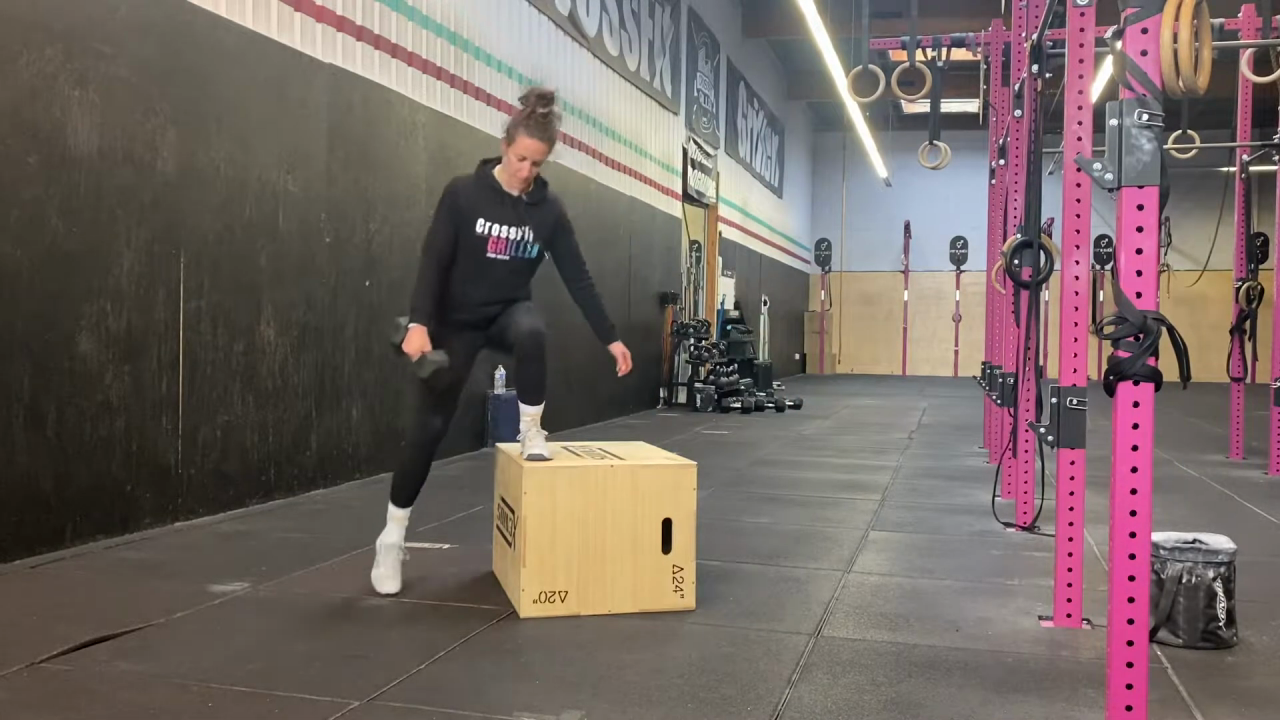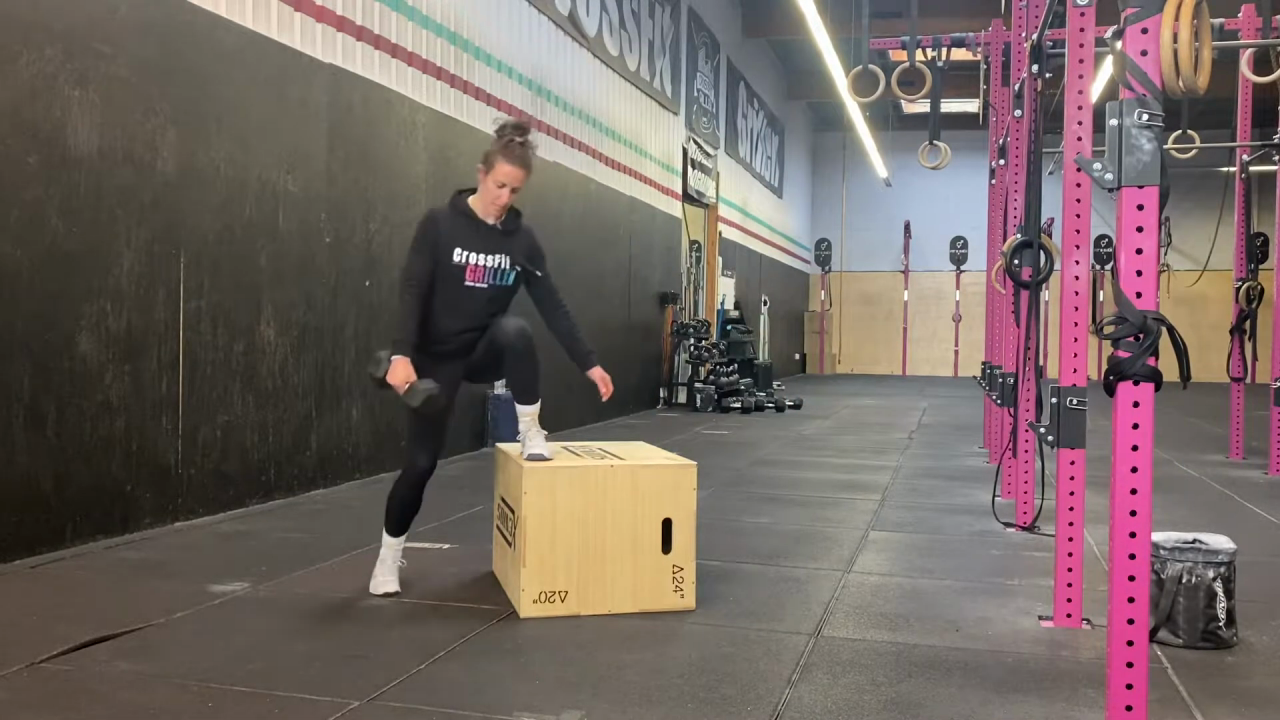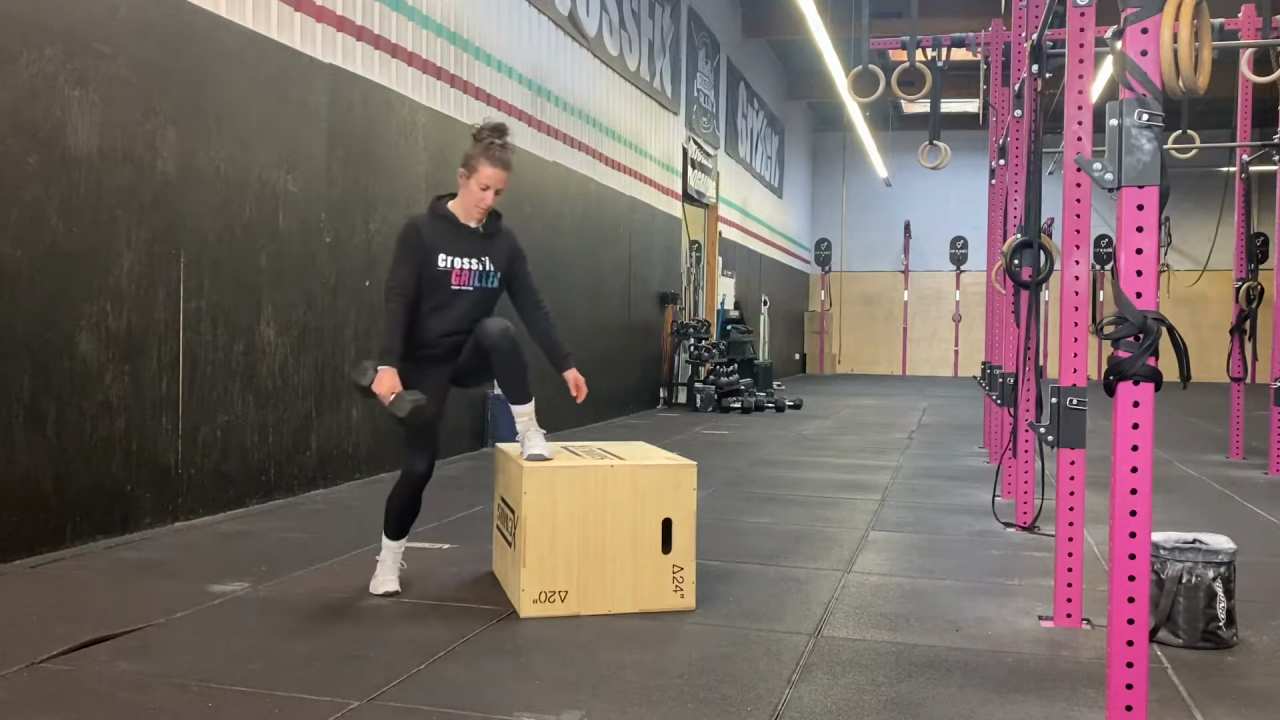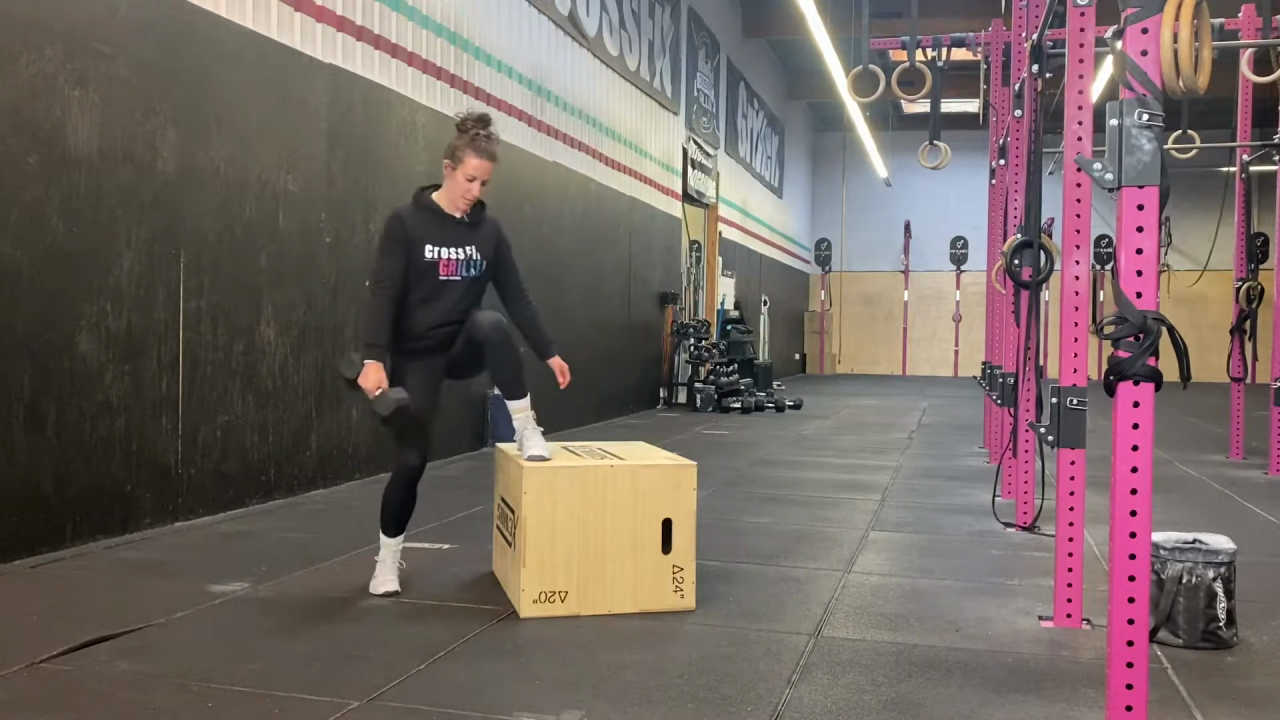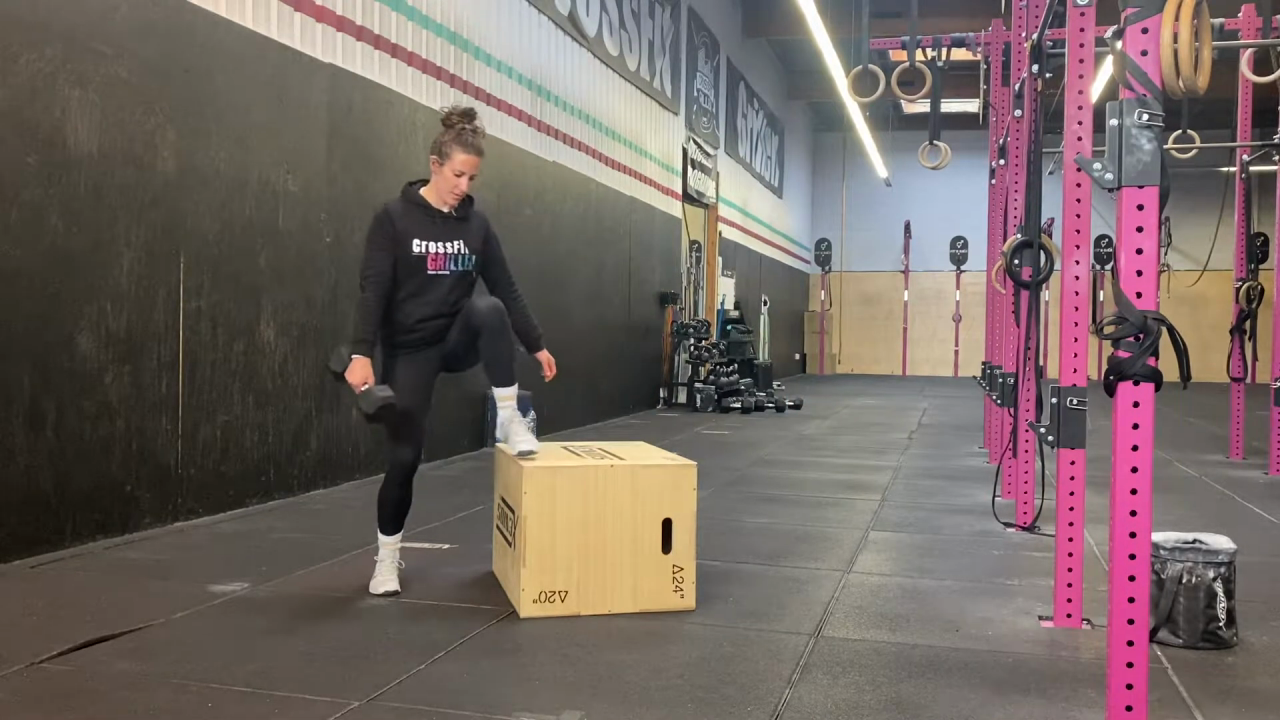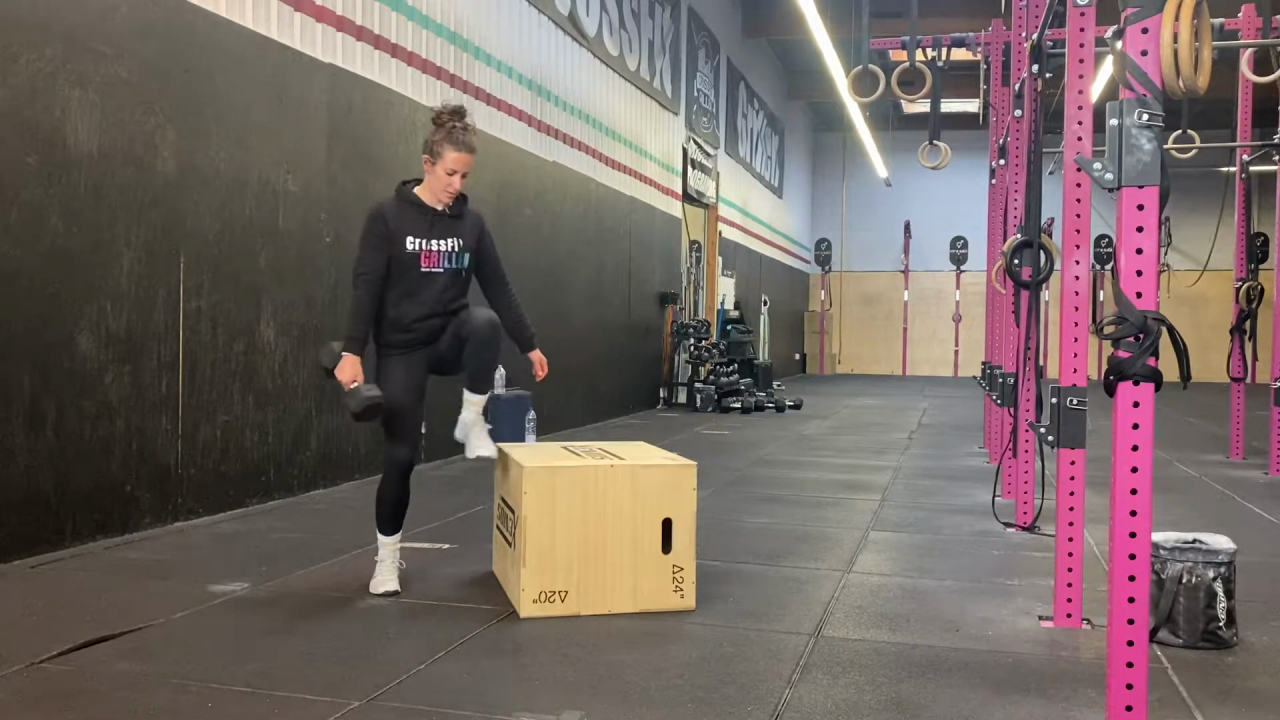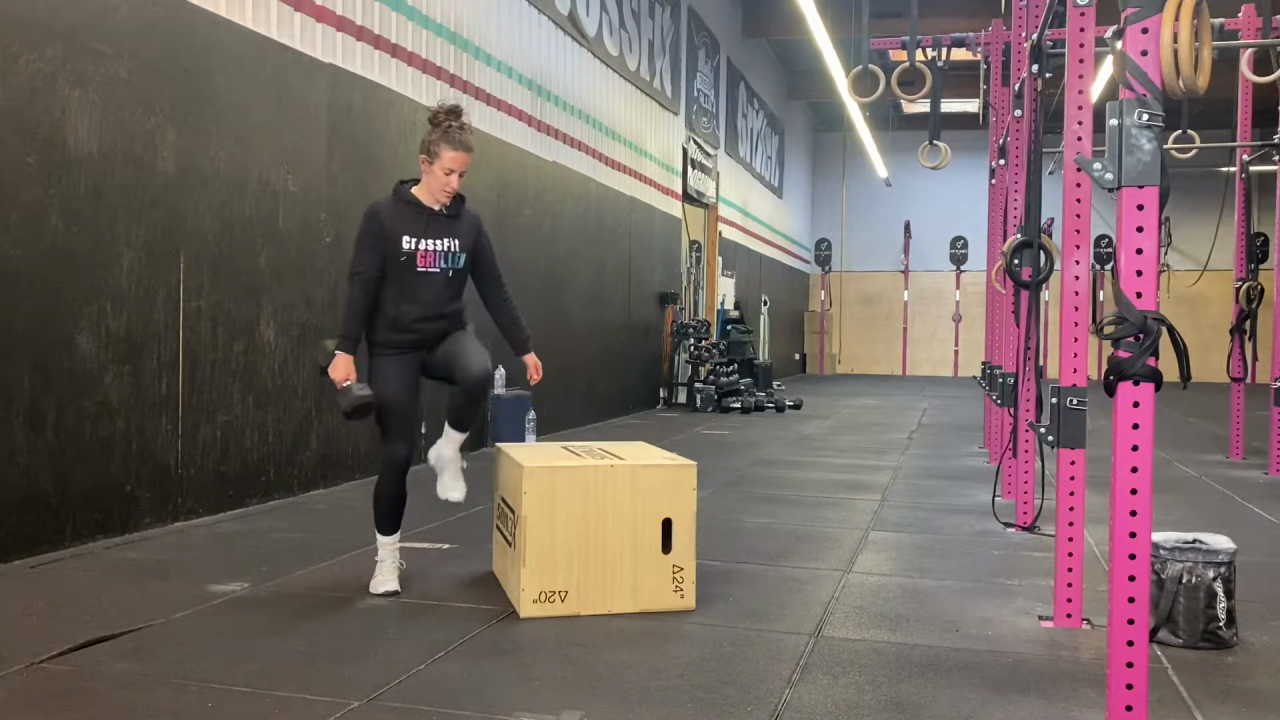
dt=0.1s
person 1, frame 1
left shoulder: (548, 209)
right shoulder: (463, 193)
left elbow: (578, 278)
right elbow: (433, 261)
left wrist: (610, 337)
right wrist: (419, 323)
left hip: (508, 313)
right hip: (457, 321)
left knee: (531, 328)
right knee: (431, 424)
left ankle: (531, 429)
right ankle: (392, 537)
person 1, frame 2
left shoulder: (522, 238)
right shoulder: (439, 224)
left elbow: (552, 305)
right elbow: (412, 293)
left wrist: (589, 363)
right wrist: (401, 356)
left hip: (486, 350)
right hip: (436, 355)
left knee: (515, 331)
right knee: (421, 461)
left ankle: (531, 433)
right ankle: (388, 556)
person 1, frame 3
left shoulder: (503, 240)
right shoulder: (421, 230)
left elbow: (532, 308)
right elbow: (397, 301)
left wrist: (566, 365)
right wrist: (387, 366)
left hip: (473, 353)
right hip: (423, 360)
left knee: (500, 330)
right knee: (418, 466)
left ankle: (528, 432)
right ankle: (389, 558)
person 1, frame 4
left shoulder: (488, 229)
right shoulder: (406, 222)
left elbow: (516, 296)
right elbow: (384, 294)
left wrist: (548, 352)
right wrist: (374, 360)
left hip: (464, 347)
right hip: (415, 354)
left knee: (492, 323)
right knee: (410, 460)
left ankle: (525, 428)
right ankle: (388, 557)
person 1, frame 5
left shoulder: (477, 223)
right shoulder: (393, 217)
left elbow: (505, 289)
right elbow: (373, 289)
left wrist: (537, 345)
right wrist: (361, 354)
left hip: (457, 340)
right hip: (409, 348)
left knee: (488, 310)
right knee: (405, 456)
left ankle: (509, 419)
right ankle: (387, 557)
person 1, frame 6
left shoulder: (471, 222)
right shoulder: (387, 216)
left elbow: (498, 288)
right elbow: (366, 288)
left wrist: (529, 344)
right wrist: (352, 352)
left hip: (451, 334)
right hip: (401, 348)
left knee: (483, 321)
right knee: (400, 455)
left ankle: (473, 422)
right ankle: (387, 558)
person 1, frame 7
left shoulder: (468, 222)
right shoulder: (383, 216)
left elbow: (494, 290)
right elbow: (361, 287)
left wrist: (524, 347)
right wrist: (345, 351)
left hip: (446, 339)
right hip: (393, 348)
left knee: (478, 372)
right knee: (396, 454)
left ankle: (449, 450)
right ankle: (387, 558)
